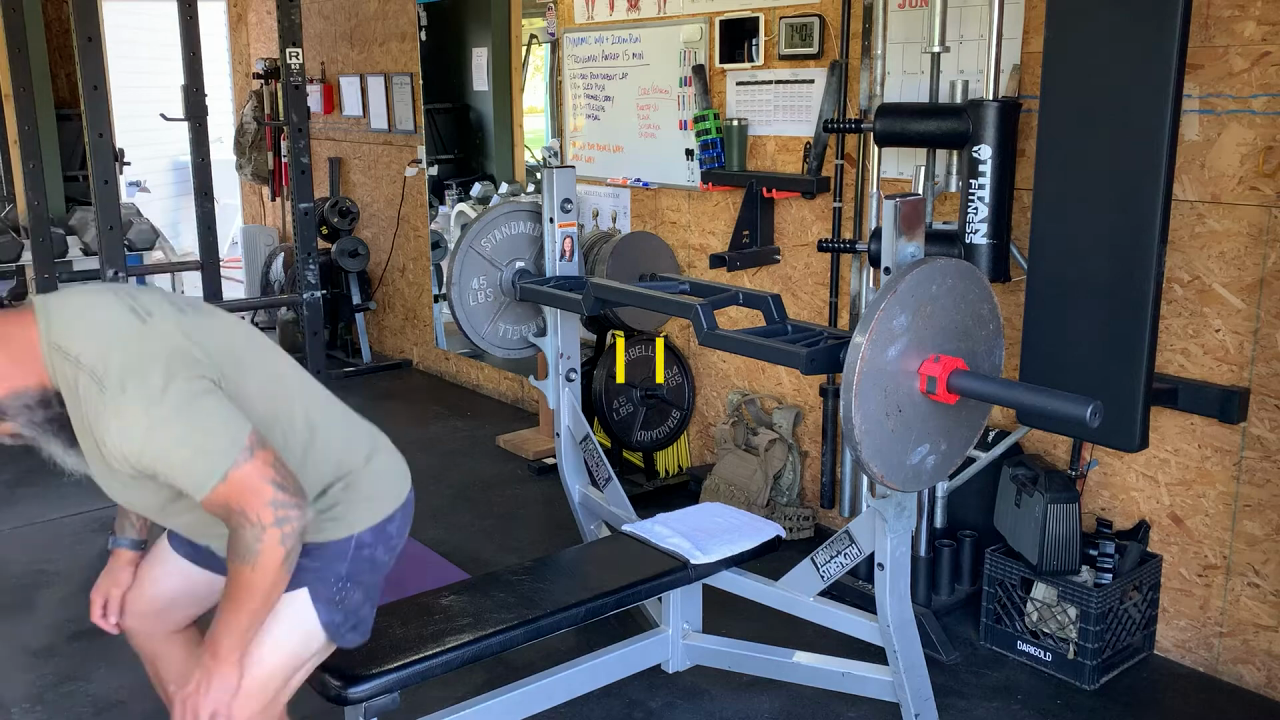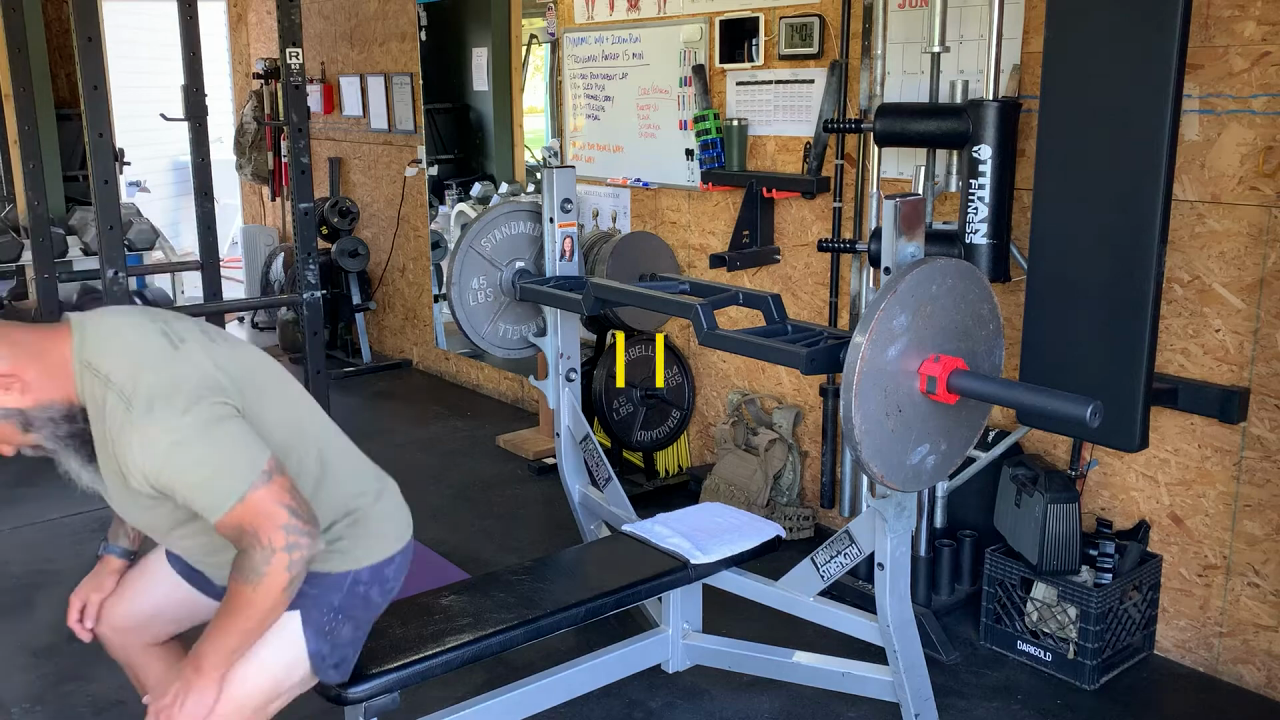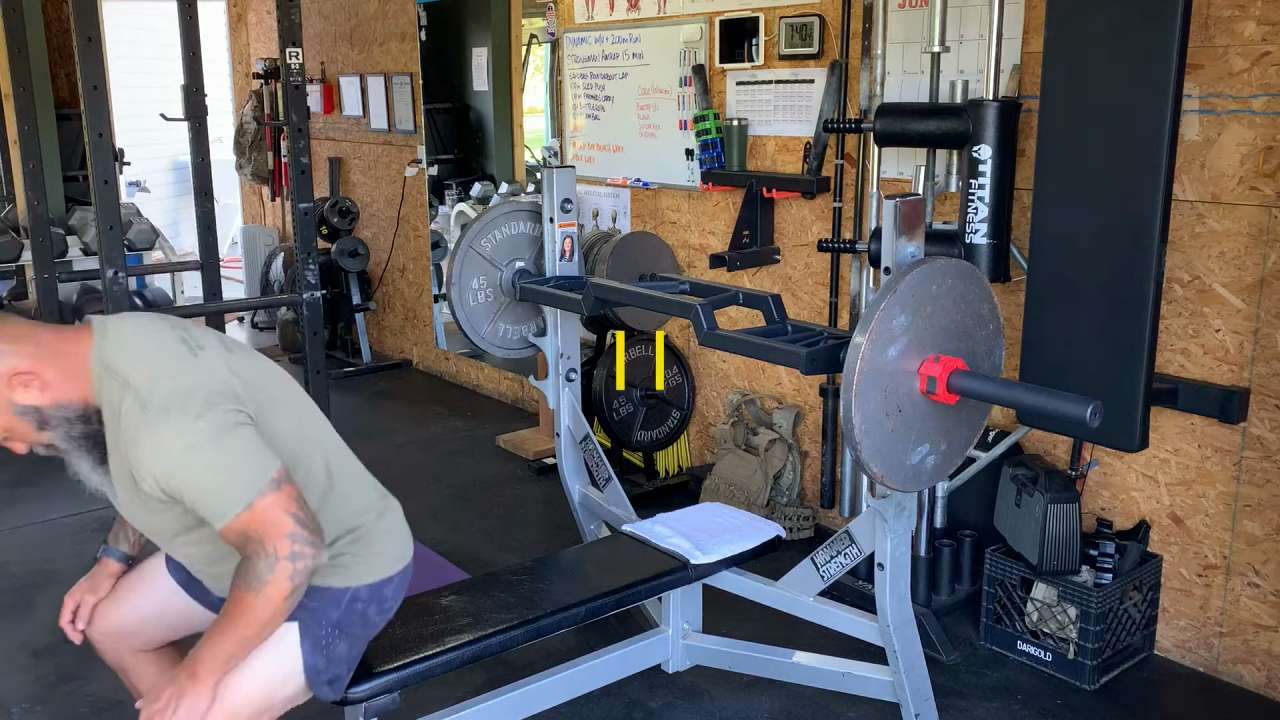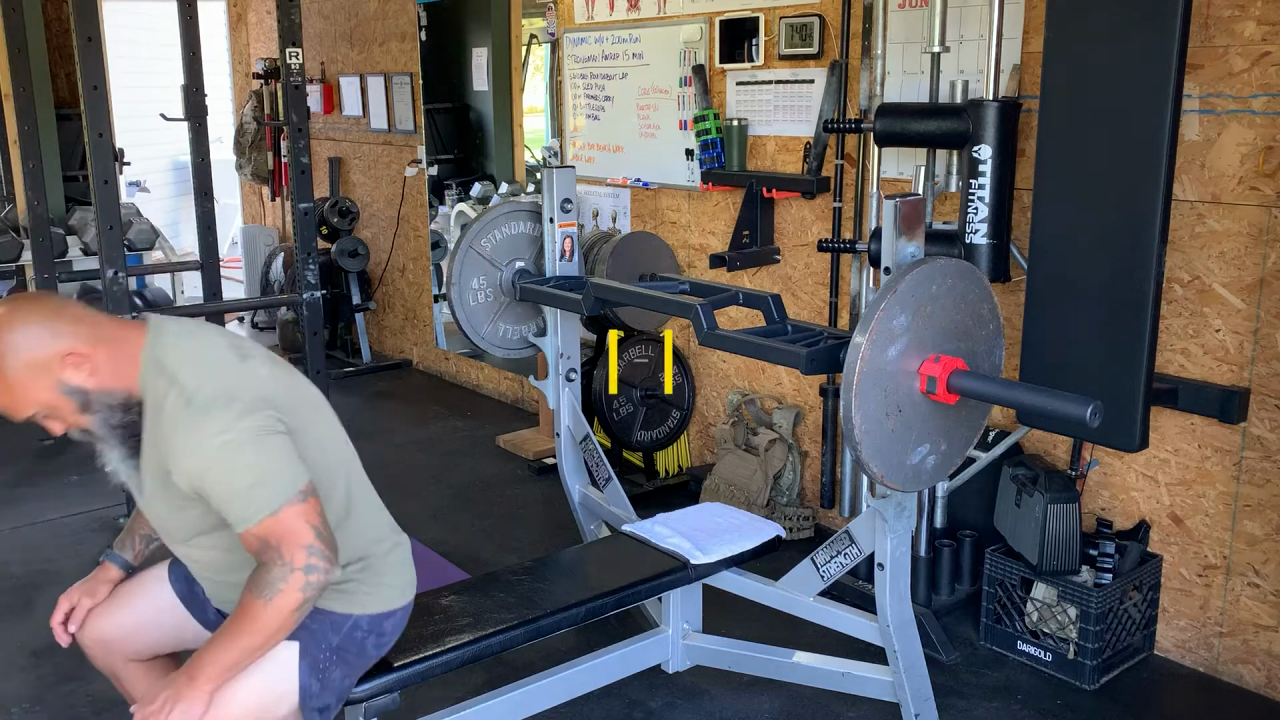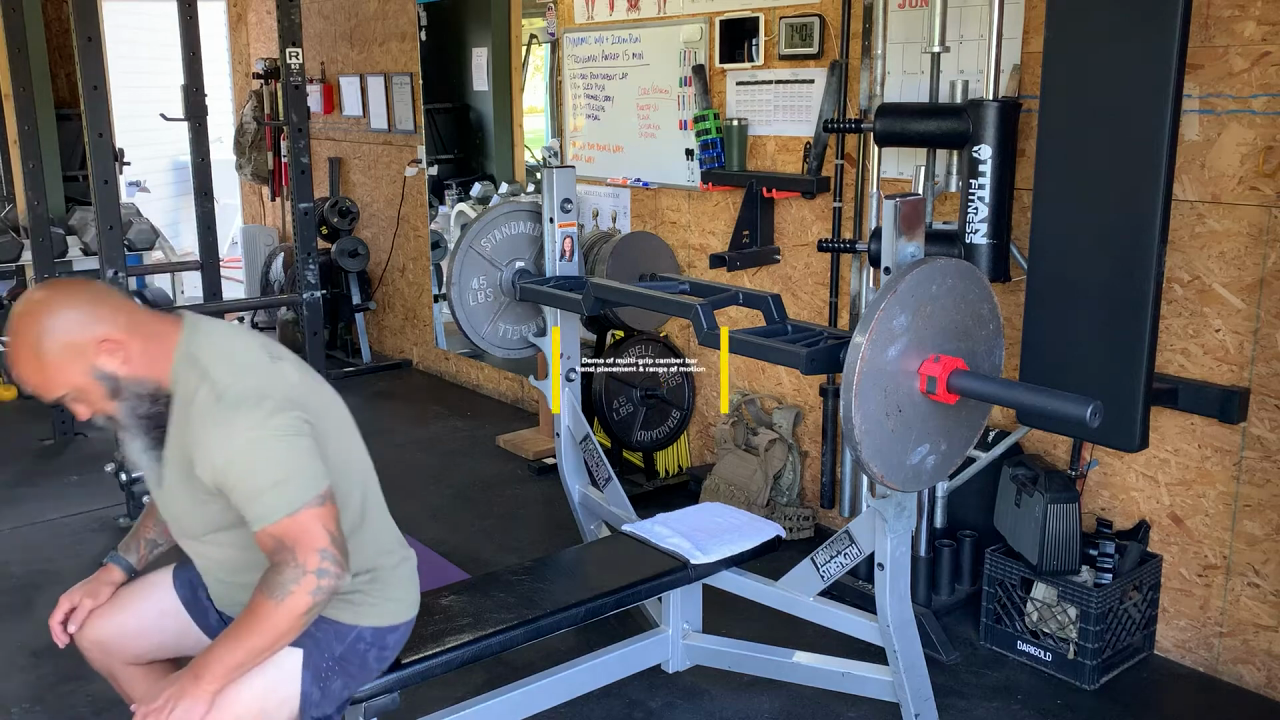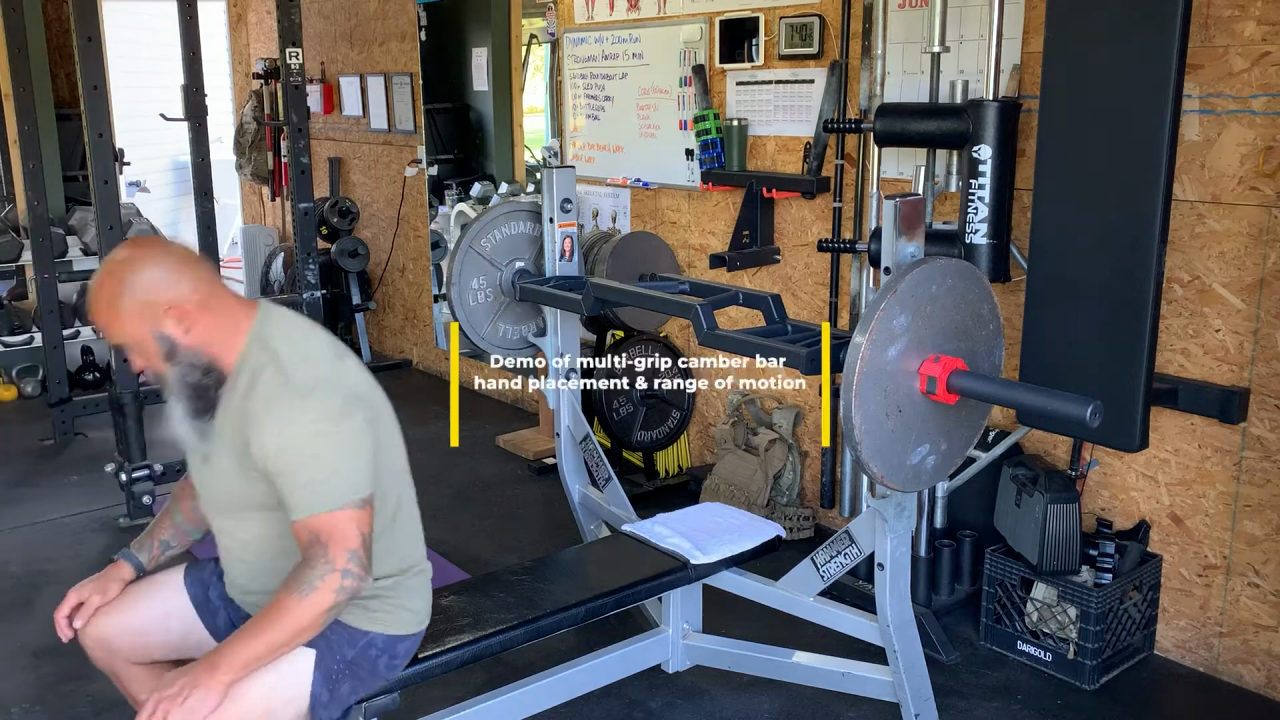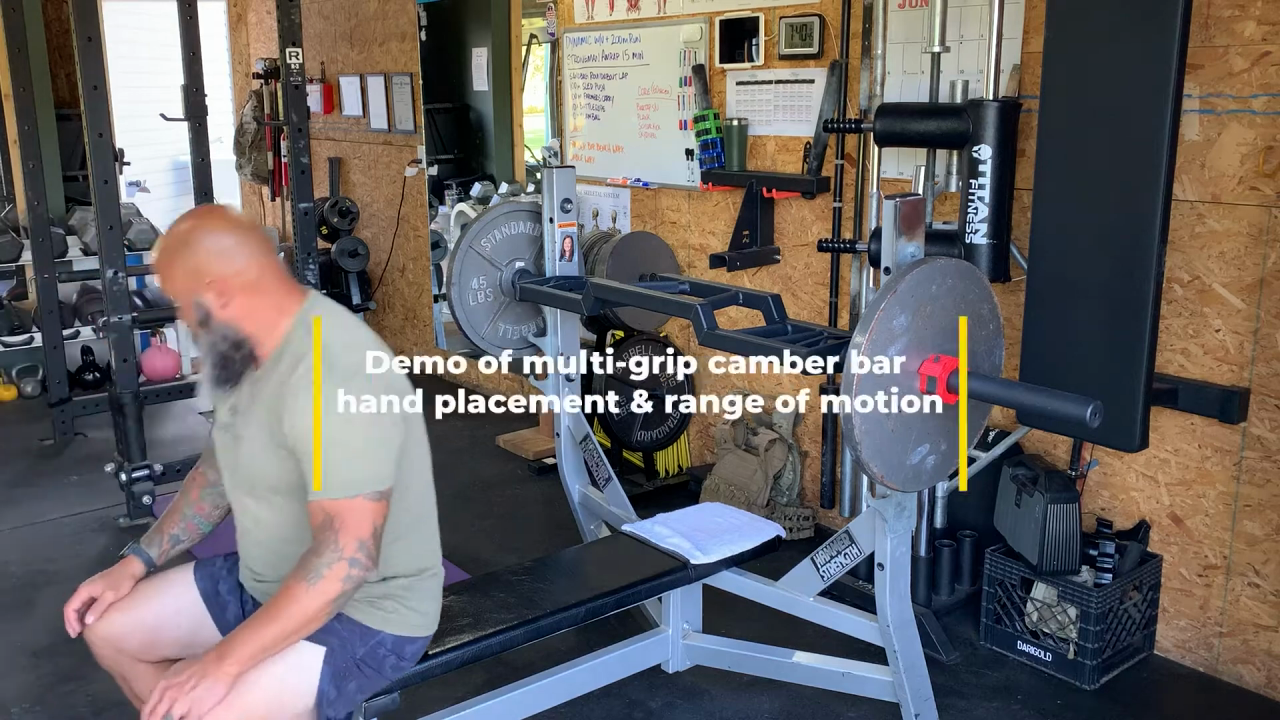
dt=0.1s
person 1, frame 1
left shoulder: (123, 389)
right shoulder: (70, 322)
left elbow: (274, 517)
left wrist: (219, 657)
right wrist: (124, 551)
left hip: (343, 516)
right knee: (139, 610)
person 1, frame 2
left shoulder: (152, 411)
right shoulder: (91, 343)
left elbow: (284, 538)
left wrist: (204, 672)
right wrist: (113, 559)
left hip: (343, 550)
right knee: (120, 622)
person 1, frame 3
left shoulder: (167, 416)
right shoulder: (119, 351)
left elbow: (289, 552)
left wrist: (197, 676)
right wrist: (111, 562)
left hip: (343, 574)
right knee: (108, 622)
person 1, frame 4
left shoulder: (204, 414)
right shoulder: (157, 353)
left elbow: (303, 564)
left wrist: (196, 682)
right wrist: (113, 568)
left hip: (345, 599)
right knee: (99, 629)
person 1, frame 5
left shoulder: (236, 409)
right shoulder: (188, 359)
left elbow: (313, 569)
right elbow: (183, 488)
left wrist: (198, 682)
right wrist: (116, 570)
left hip: (344, 615)
right knee: (99, 630)
person 1, frame 6
left shoulder: (297, 397)
right shoulder: (232, 349)
left elbow: (339, 569)
right elbow: (211, 472)
left wrist: (214, 675)
right wrist: (128, 566)
left hip: (359, 618)
right knee: (103, 629)
person 1, frame 7
left shoulder: (336, 382)
right shoulder: (258, 353)
left elbow: (347, 558)
right elbow: (221, 465)
left wrist: (220, 665)
right wrist: (134, 563)
left hip: (366, 613)
right knee: (109, 626)
